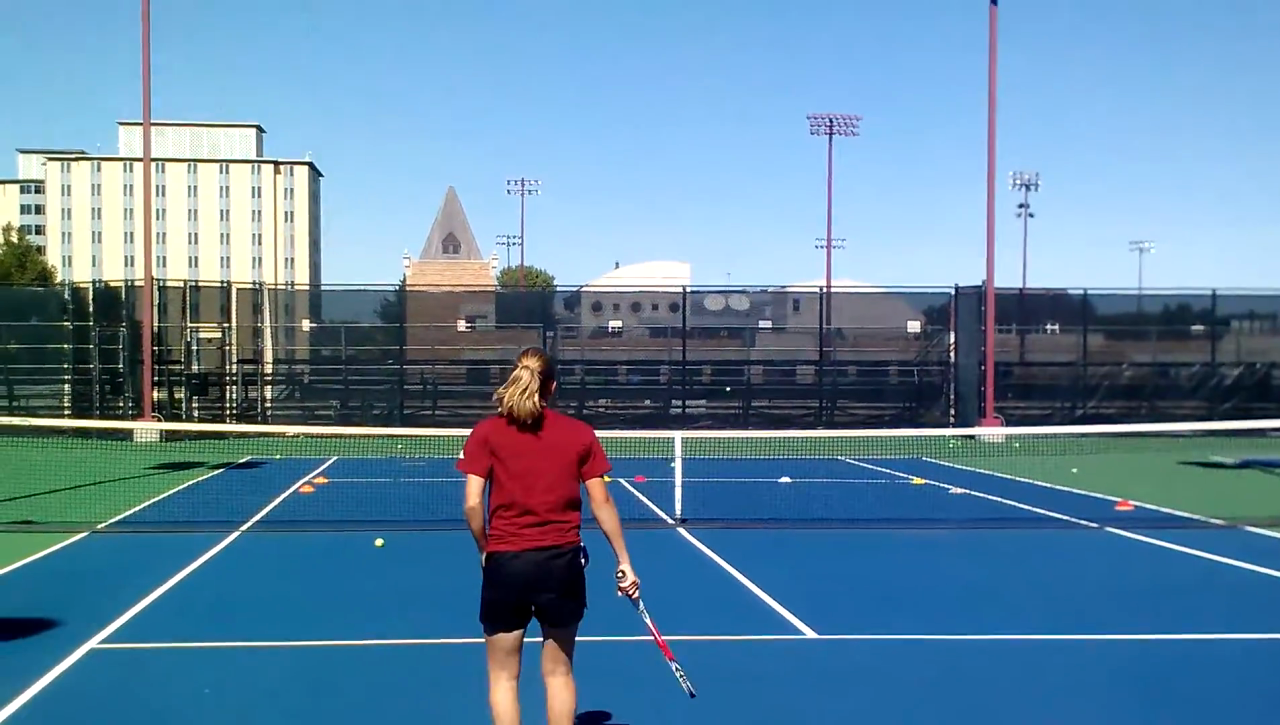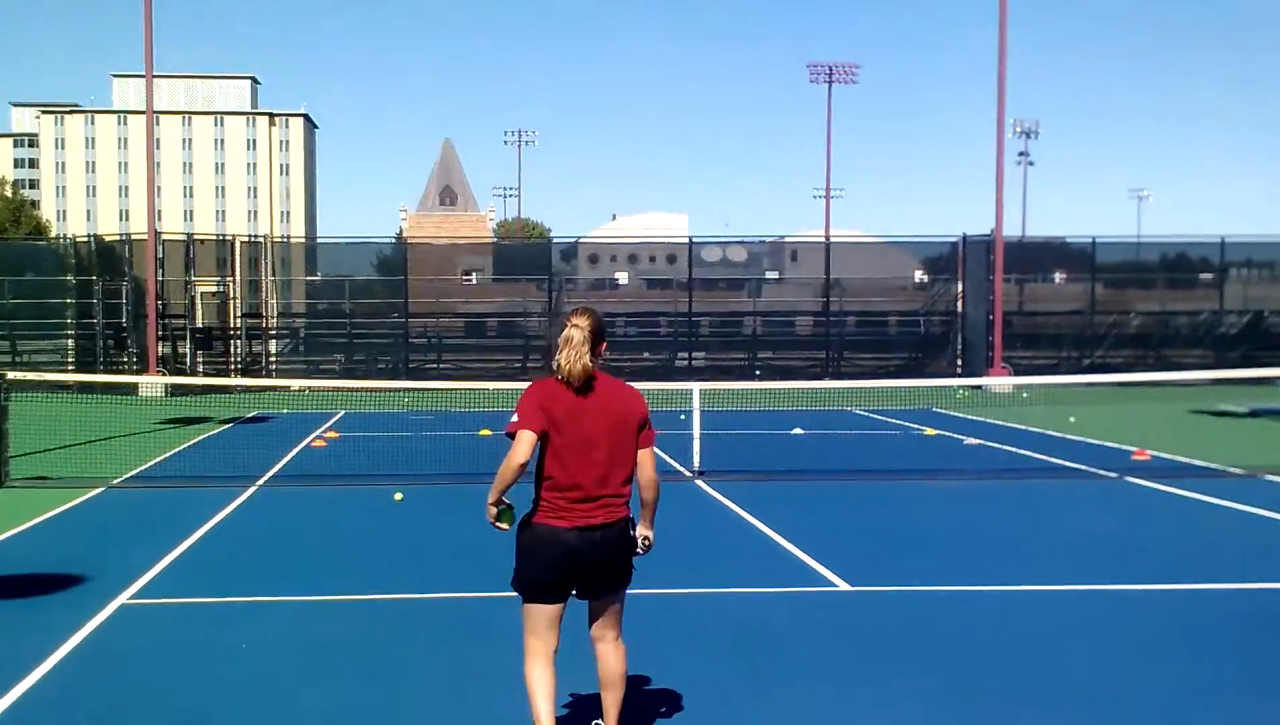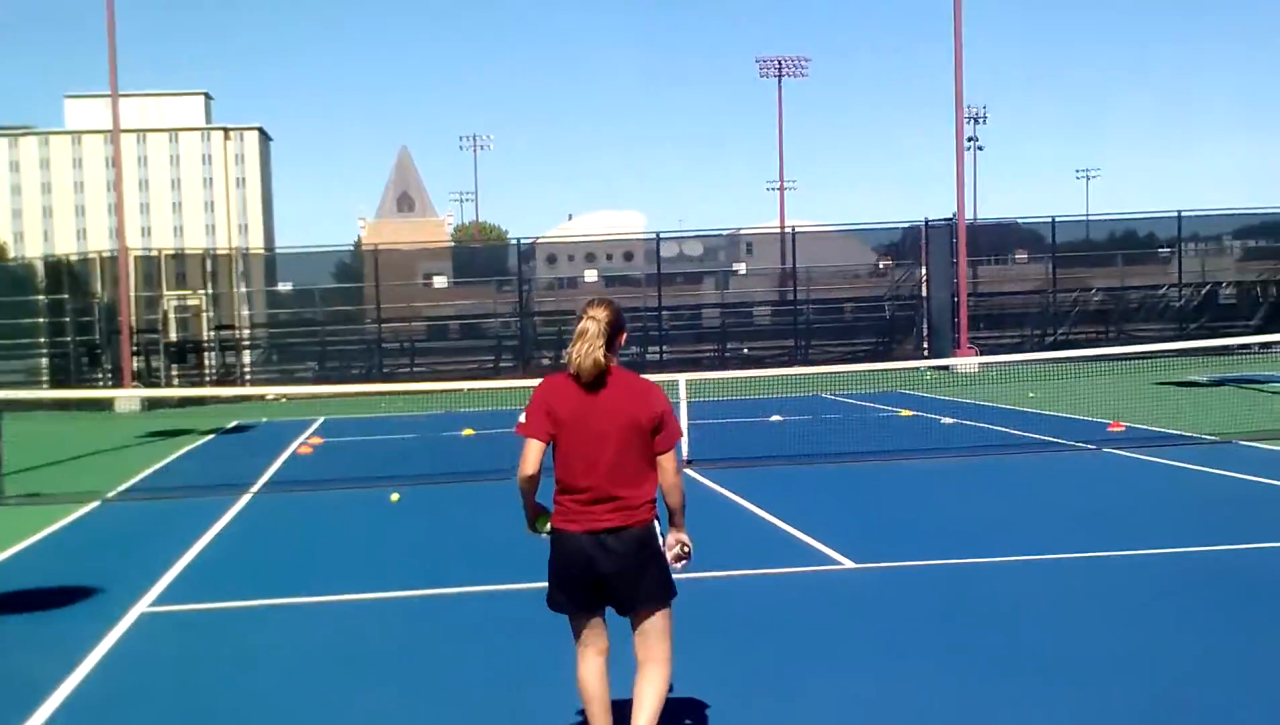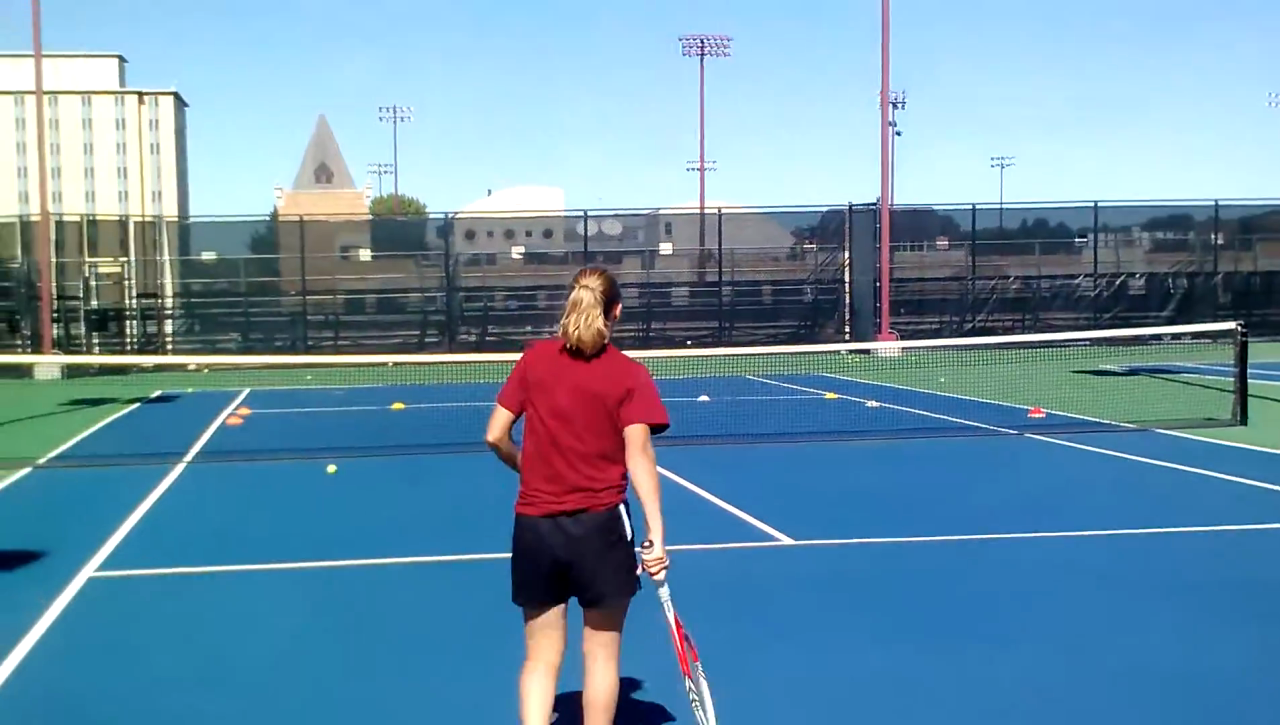
dt=0.5s
person 1, frame 1
left shoulder: (486, 431)
right shoulder: (580, 433)
left elbow: (472, 504)
right elbow: (602, 502)
left wrist: (485, 546)
right wrist: (624, 561)
left hip: (507, 562)
right hip: (562, 560)
left knee: (504, 676)
right knee: (558, 669)
person 1, frame 2
left shoulder: (541, 394)
right shoulder: (632, 399)
left elbow: (519, 457)
right elbow: (647, 474)
left wrist: (494, 499)
right wrist: (646, 522)
left hip: (548, 534)
right hip: (611, 534)
left knee: (539, 650)
right knee: (608, 636)
person 1, frame 3
left shoulder: (549, 393)
right shoulder: (651, 396)
left elbow: (529, 470)
right elbow: (669, 475)
left wrist: (530, 506)
right wrist: (678, 528)
left hip: (573, 542)
right hip: (635, 540)
left knee: (590, 652)
right knee: (655, 659)
person 1, frame 4
left shoulder: (532, 360)
right shoulder: (630, 375)
left elbow: (495, 435)
right elbow: (638, 454)
right wrist: (656, 532)
left hip: (535, 525)
right hip: (600, 525)
left knee: (541, 658)
right knee: (602, 655)
